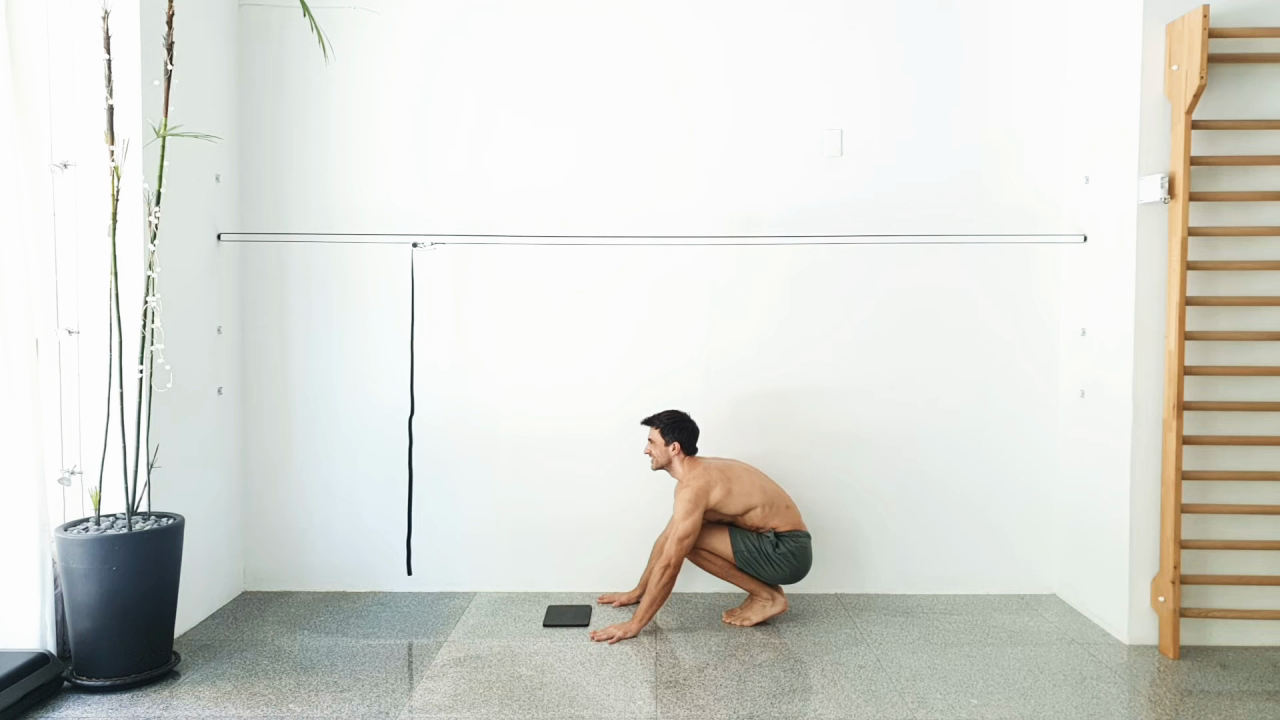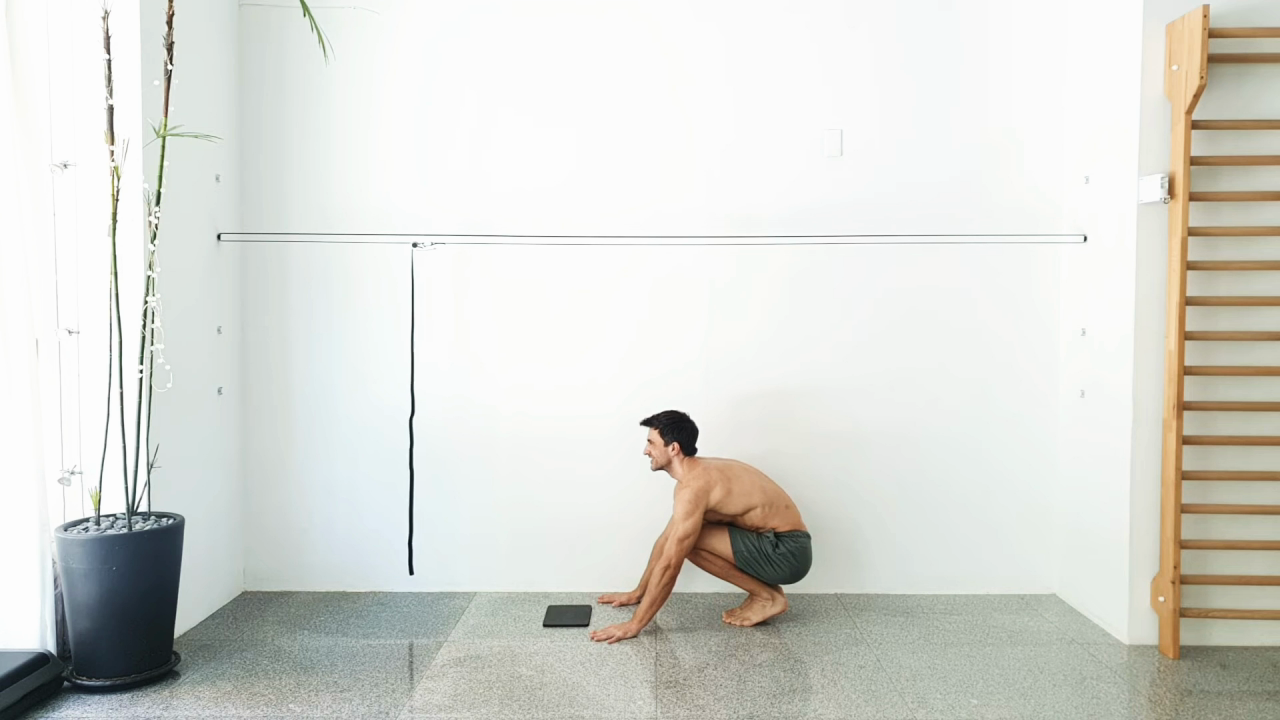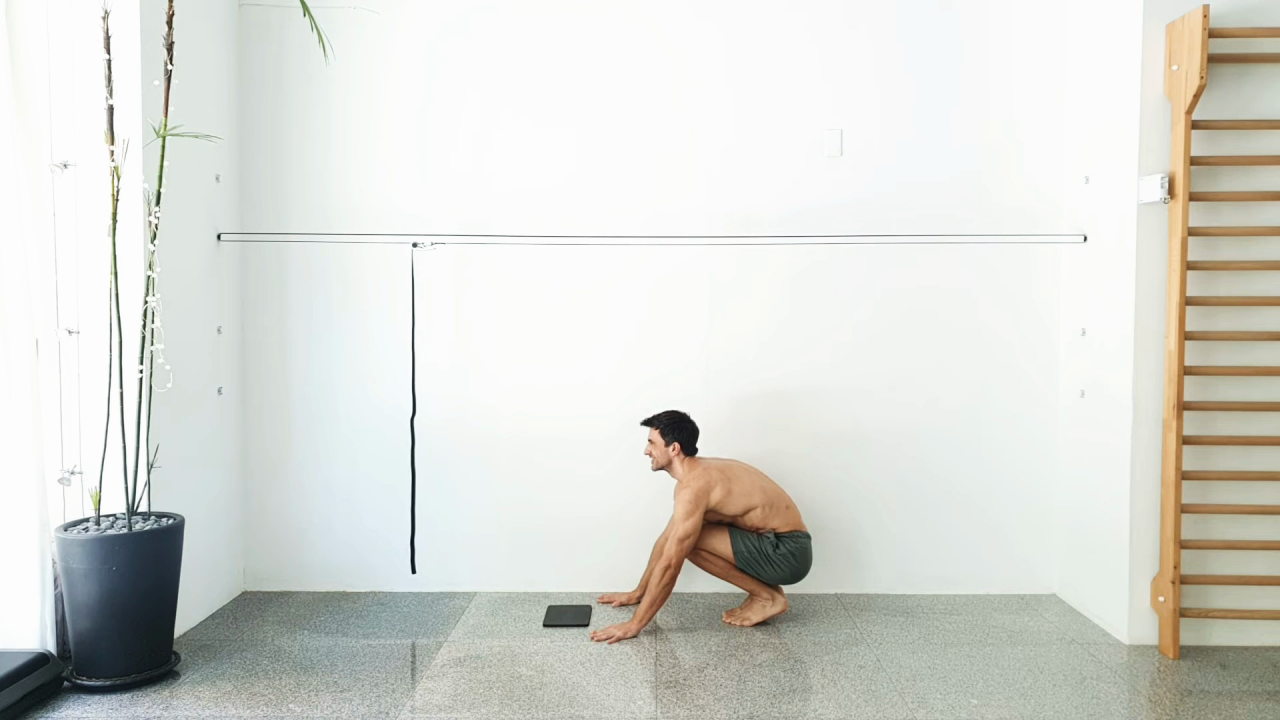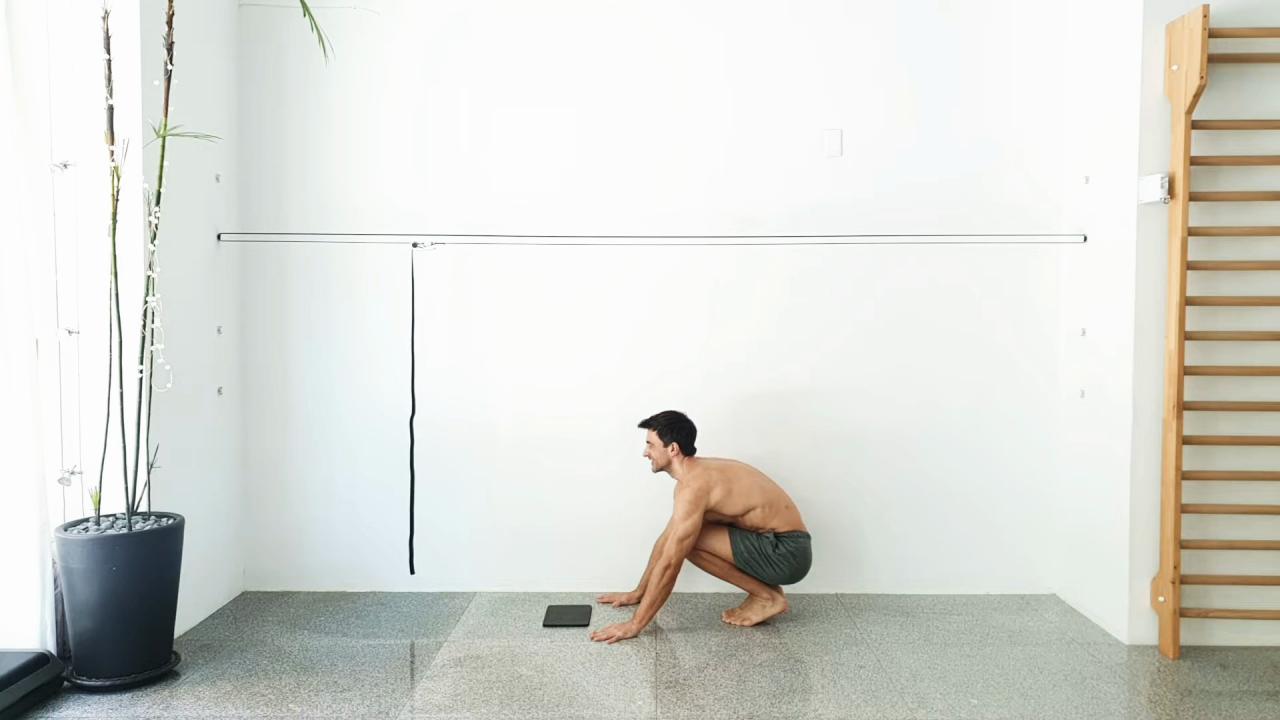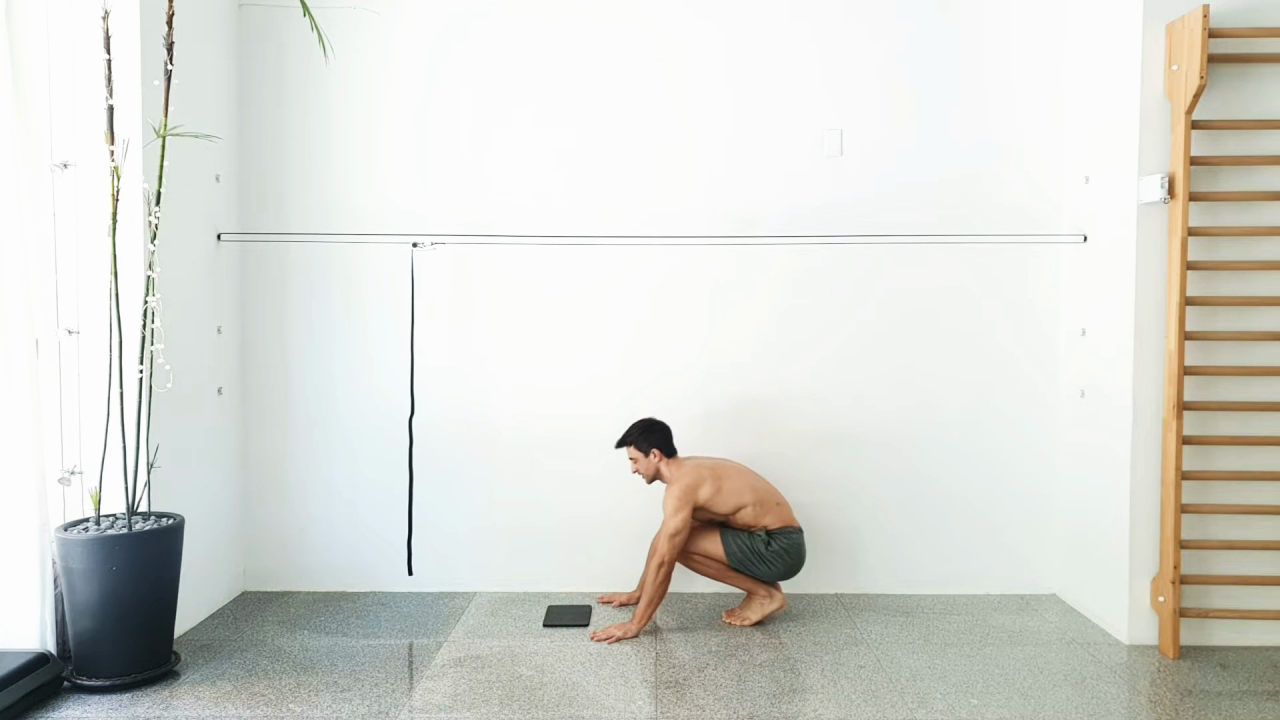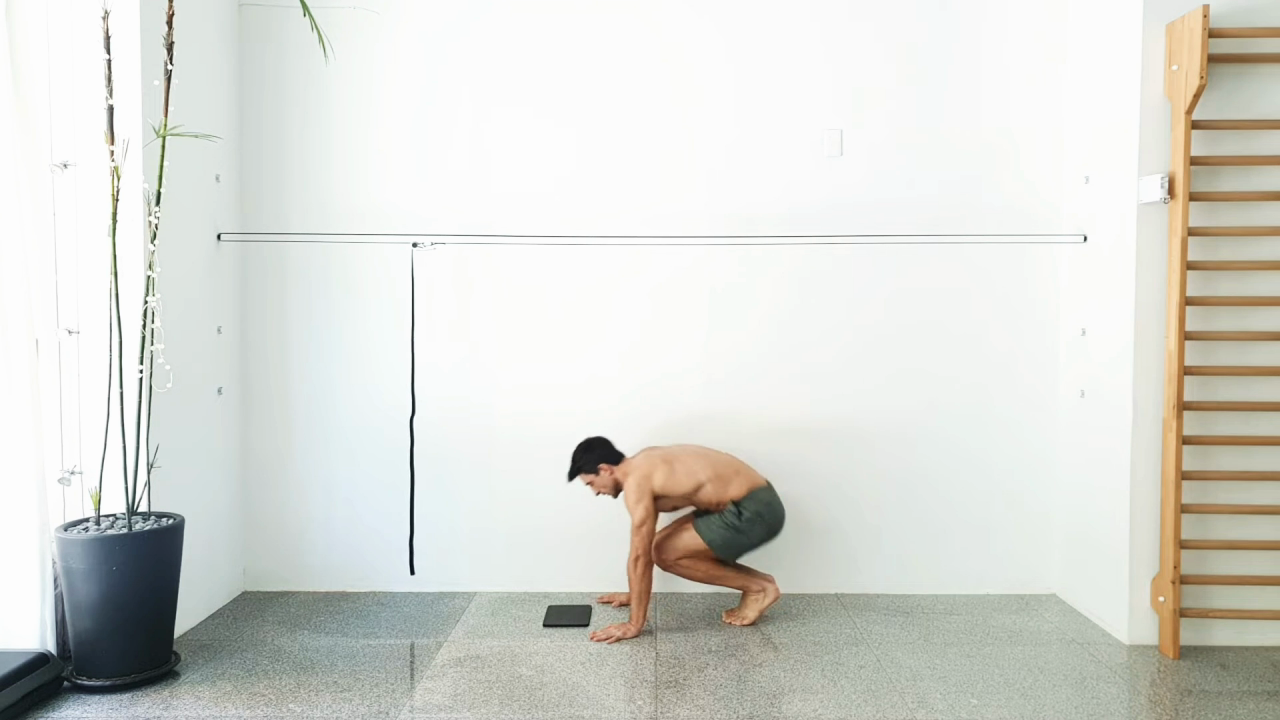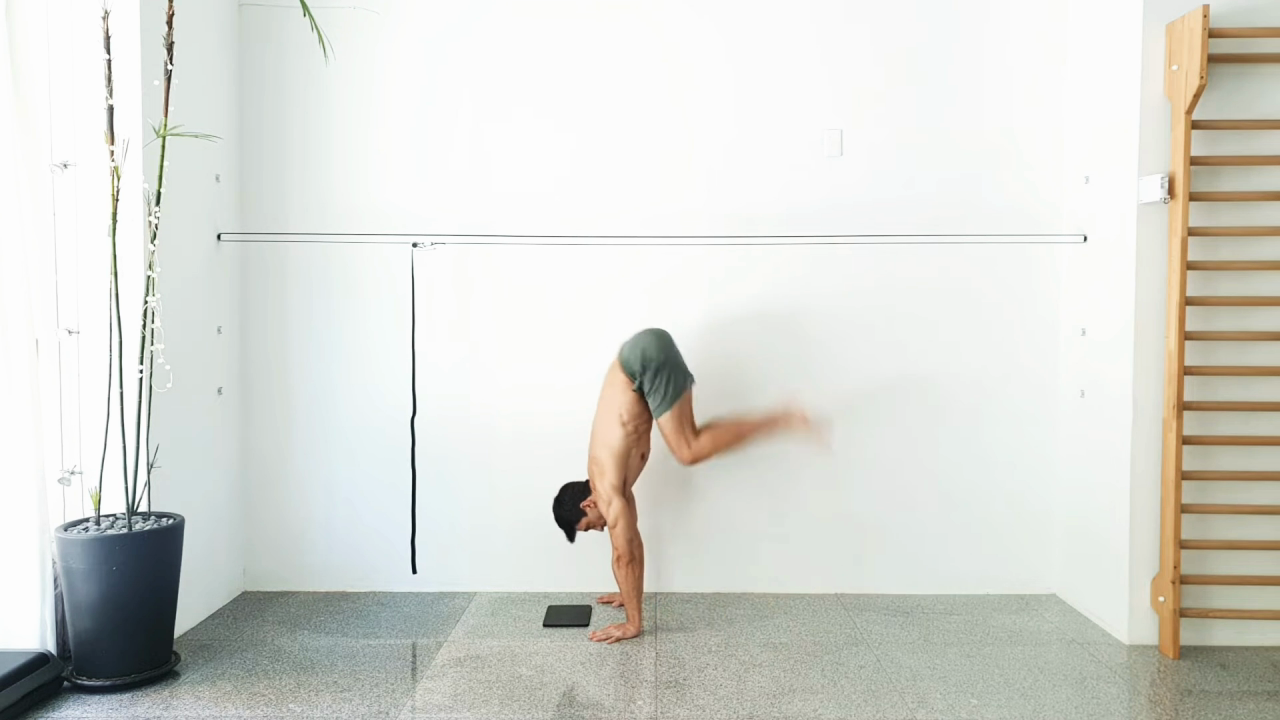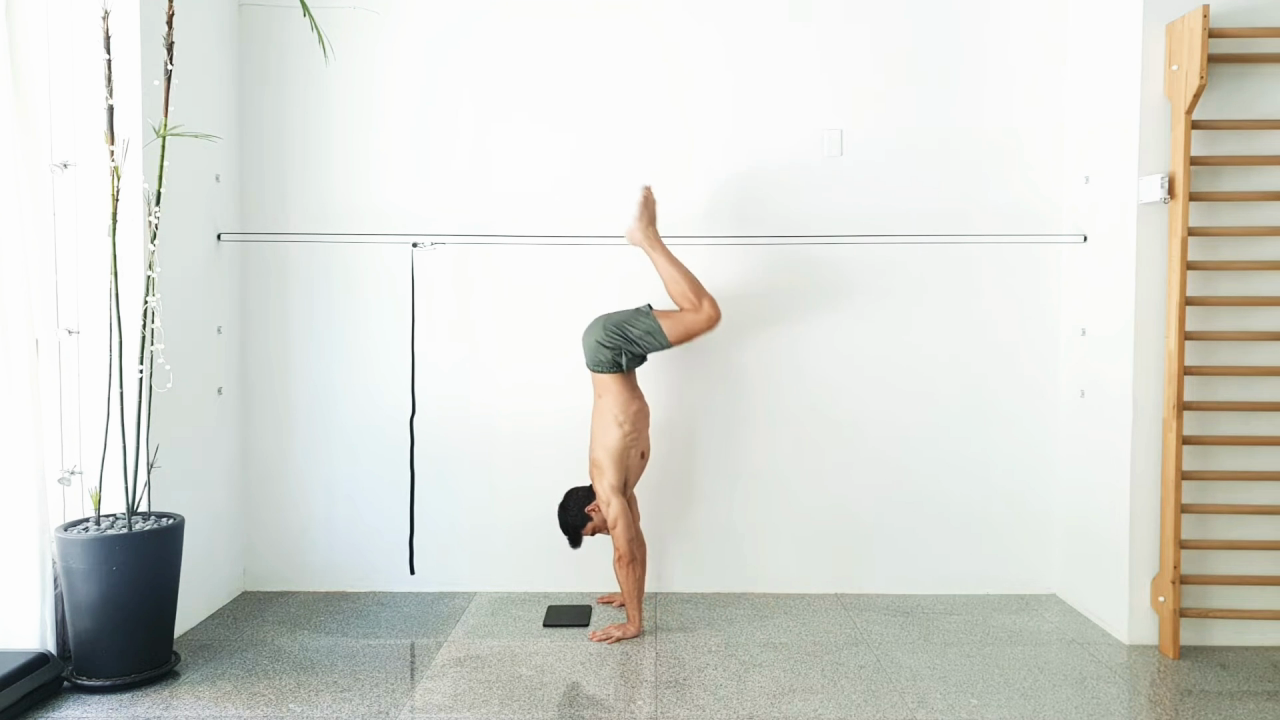
dt=0.5s
person 1, frame 1
left shoulder: (694, 486)
right shoulder: (700, 472)
left elbow: (669, 564)
right elbow: (666, 541)
left wrist: (635, 624)
right wrist: (638, 592)
left hip: (786, 552)
right hip: (779, 546)
left knee: (688, 541)
right knee: (683, 539)
left ankle: (767, 596)
right ankle: (764, 590)
person 1, frame 2
left shoulder: (693, 486)
right shoulder: (699, 473)
left elbow: (669, 564)
right elbow: (666, 541)
left wrist: (635, 624)
right wrist: (638, 593)
left hip: (786, 552)
right hip: (778, 545)
left knee: (687, 541)
right knee: (683, 540)
left ankle: (767, 596)
right ankle: (764, 590)
person 1, frame 3
left shoulder: (694, 487)
right shoulder: (699, 473)
left elbow: (670, 564)
right elbow: (666, 541)
left wrist: (635, 624)
right wrist: (638, 593)
left hip: (786, 552)
right hip: (779, 546)
left knee: (688, 541)
right knee: (683, 540)
left ankle: (766, 597)
right ankle: (764, 589)
person 1, frame 4
left shoulder: (693, 487)
right shoulder: (698, 474)
left elbow: (669, 563)
right elbow: (666, 541)
left wrist: (635, 624)
right wrist: (637, 593)
left hip: (786, 552)
right hip: (779, 545)
left knee: (688, 542)
right knee: (684, 539)
left ankle: (766, 597)
right ankle: (764, 589)
person 1, frame 5
left shoulder: (681, 487)
right shoulder: (686, 470)
left elbow: (663, 561)
right elbow: (661, 540)
left wrist: (636, 624)
right wrist: (638, 593)
left hip: (779, 548)
right hip: (773, 539)
left knee: (680, 545)
right knee: (675, 538)
left ankle: (764, 594)
right ankle: (761, 585)
person 1, frame 6
left shoulder: (636, 481)
right shoulder: (642, 464)
left elbow: (640, 556)
right elbow: (643, 543)
left wrist: (635, 624)
right wrist: (634, 594)
left hip: (754, 511)
right hip: (751, 504)
left knee: (666, 554)
right knee: (664, 543)
left ankle: (757, 587)
right ankle: (754, 582)
person 1, frame 7
left shoulder: (608, 488)
right shoulder: (606, 483)
left elbow: (624, 555)
right elbow: (632, 542)
left wrist: (633, 622)
right wrist: (631, 593)
left hip: (651, 354)
right hip: (647, 352)
left knee: (690, 452)
left ankle: (779, 421)
person 1, frame 8
left shoulder: (609, 490)
right shoulder: (612, 488)
left wrist: (634, 624)
right wrist: (628, 596)
right hip: (612, 346)
left ankle: (647, 236)
